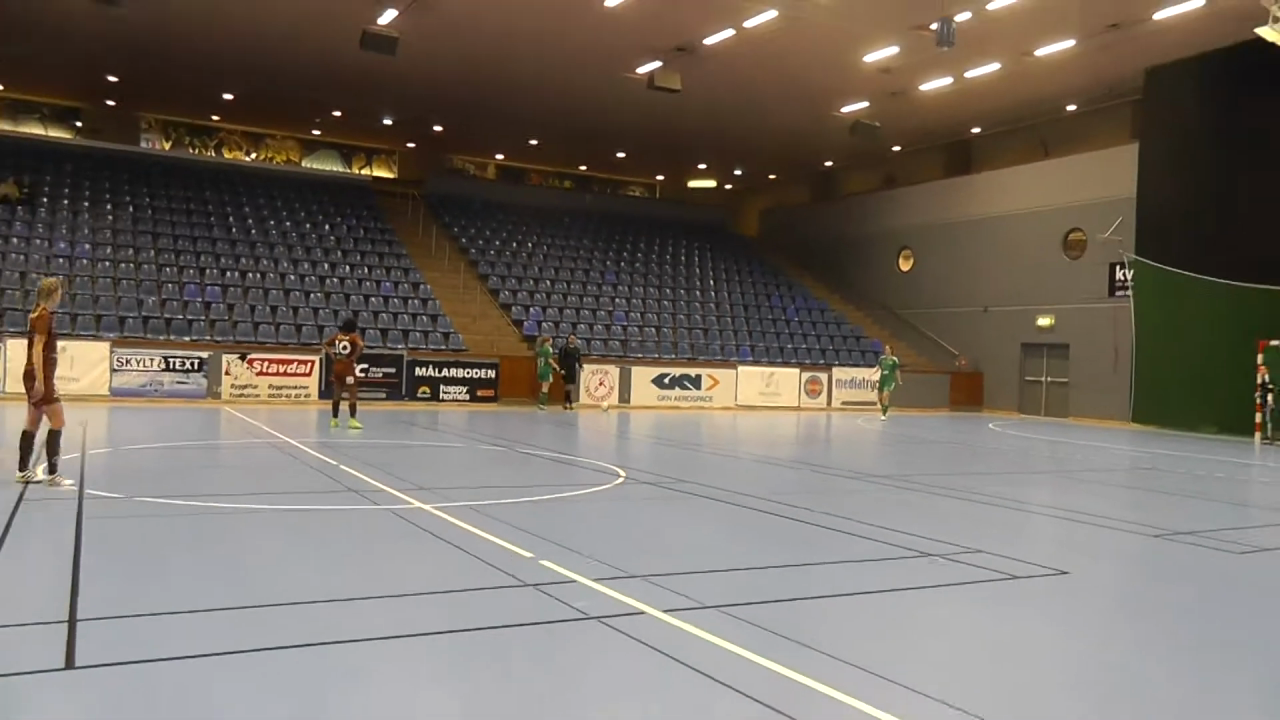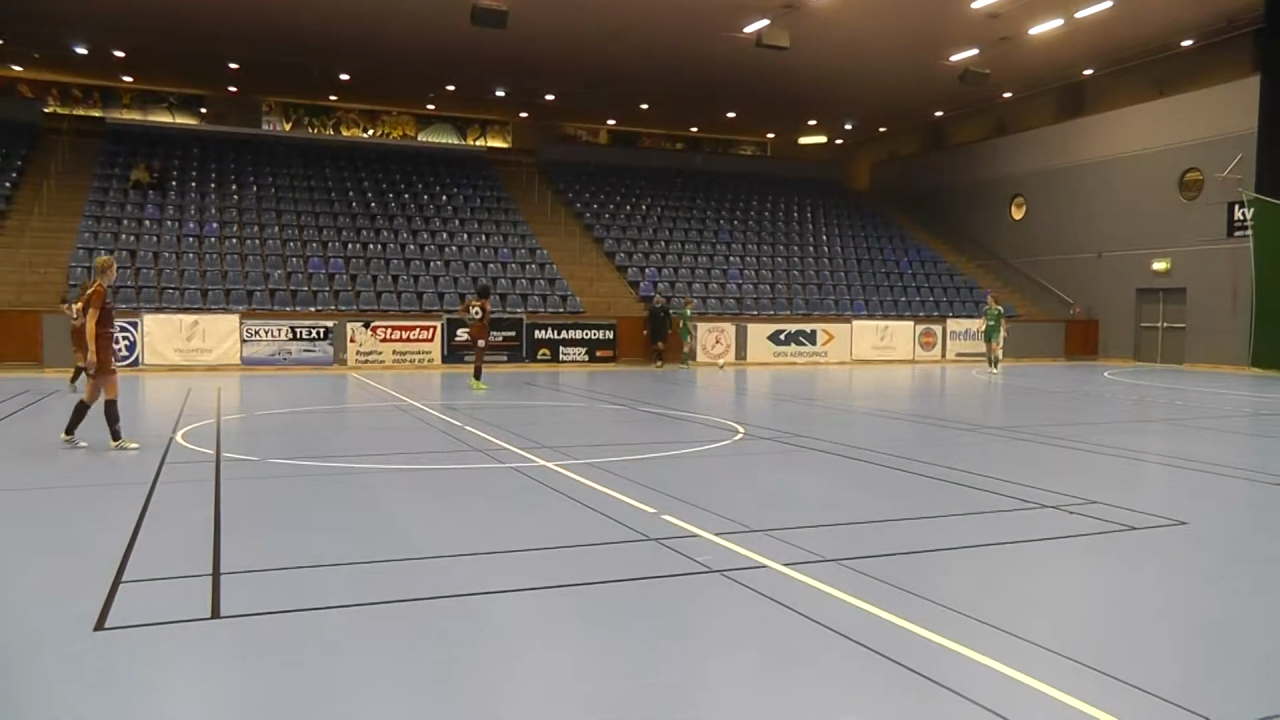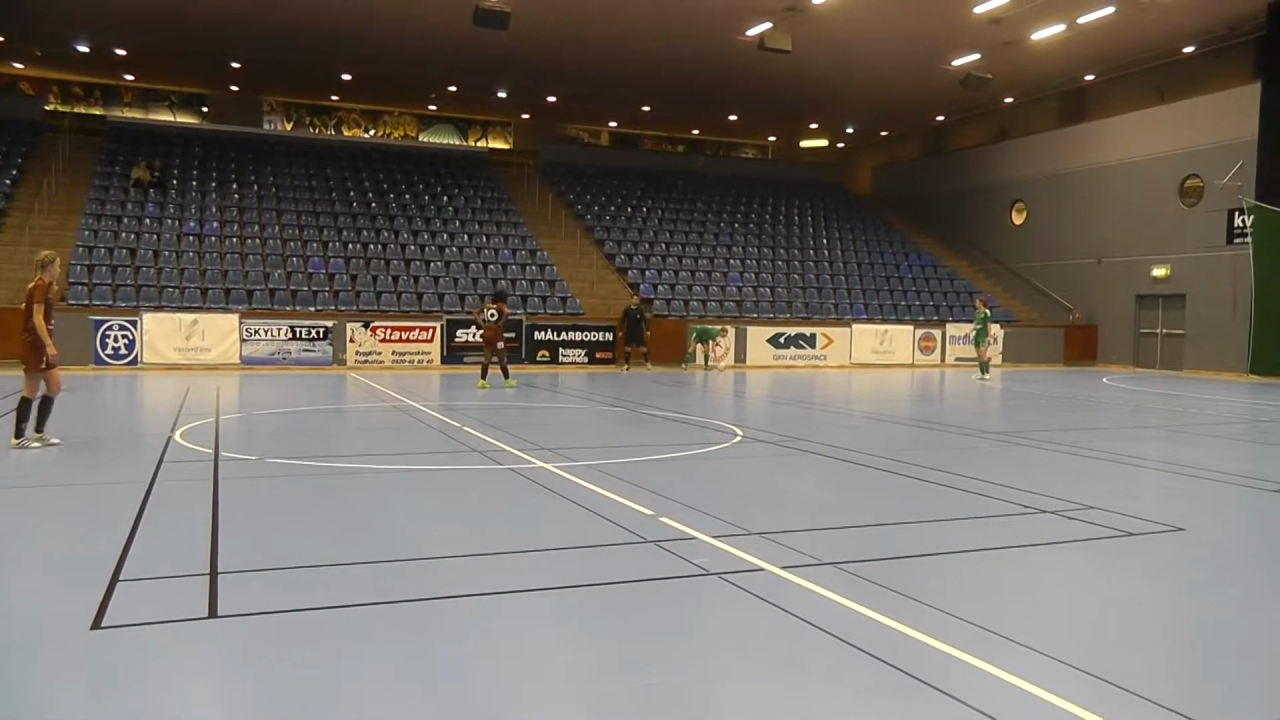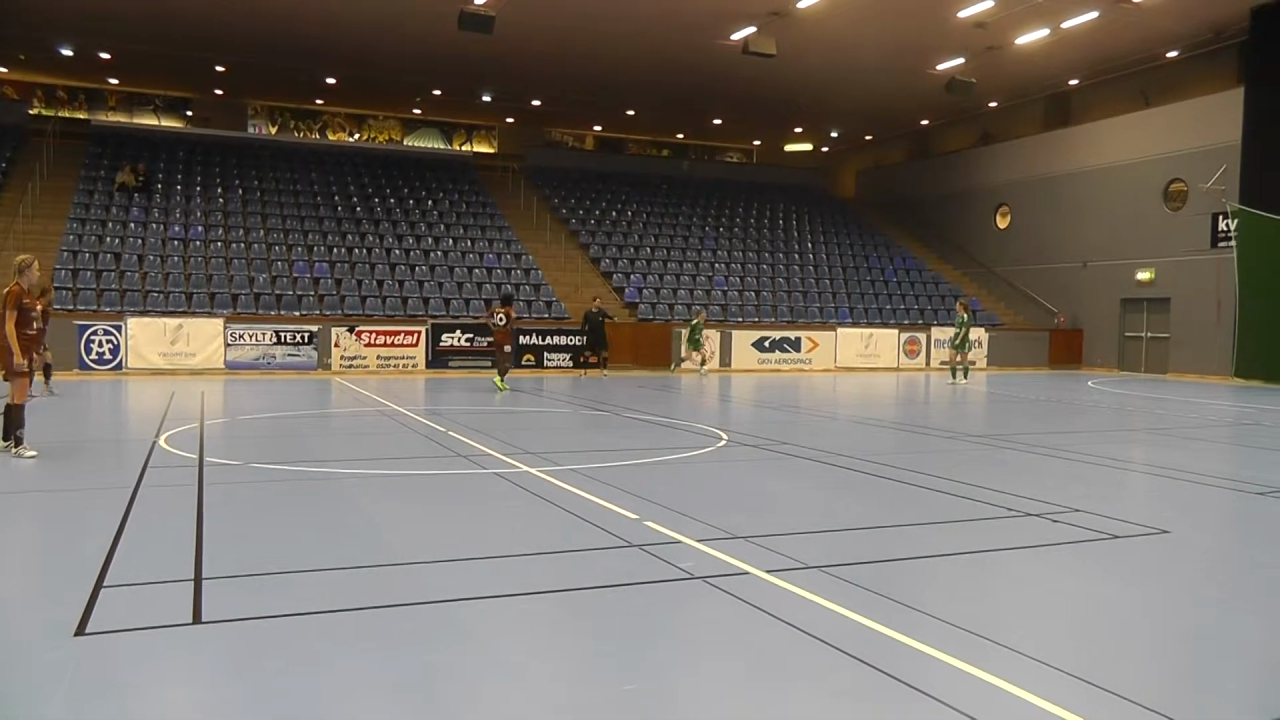
dt=1s
person 1, frame 1
left shoulder: (38, 314)
right shoulder: (44, 316)
right elbow: (38, 350)
right wrist: (39, 379)
left hip: (38, 377)
right hip: (41, 377)
left knee: (33, 425)
right knee: (58, 423)
left ankle: (24, 470)
right ankle: (52, 474)
person 1, frame 2
left shoulder: (98, 290)
right shoulder: (99, 291)
right elbow: (90, 323)
left wrist: (106, 349)
right wrist: (91, 351)
left hip: (103, 349)
right hip: (98, 350)
left knee: (92, 396)
right knee: (112, 394)
left ankle: (69, 434)
right ankle: (117, 440)
person 1, frame 3
left shoulder: (44, 286)
right shoulder: (40, 286)
right elbow: (37, 319)
right wrist: (50, 345)
left hip: (38, 346)
right hip: (34, 345)
left knee: (54, 387)
right knee: (31, 392)
left ankle: (39, 432)
right ankle: (19, 438)
person 1, frame 4
left shoulder: (26, 292)
right shoulder: (15, 292)
right elbow: (9, 325)
left wrist: (30, 351)
right wrist: (17, 354)
left hip: (25, 350)
right hip: (16, 351)
left knee: (16, 397)
right knee: (20, 398)
left ankle: (7, 439)
right ankle: (18, 446)
